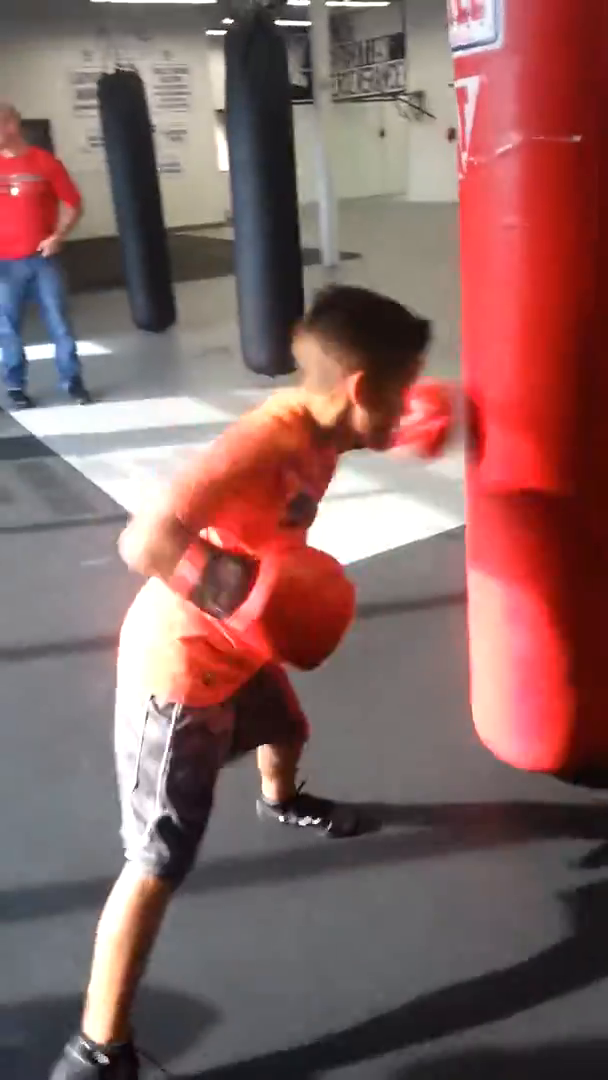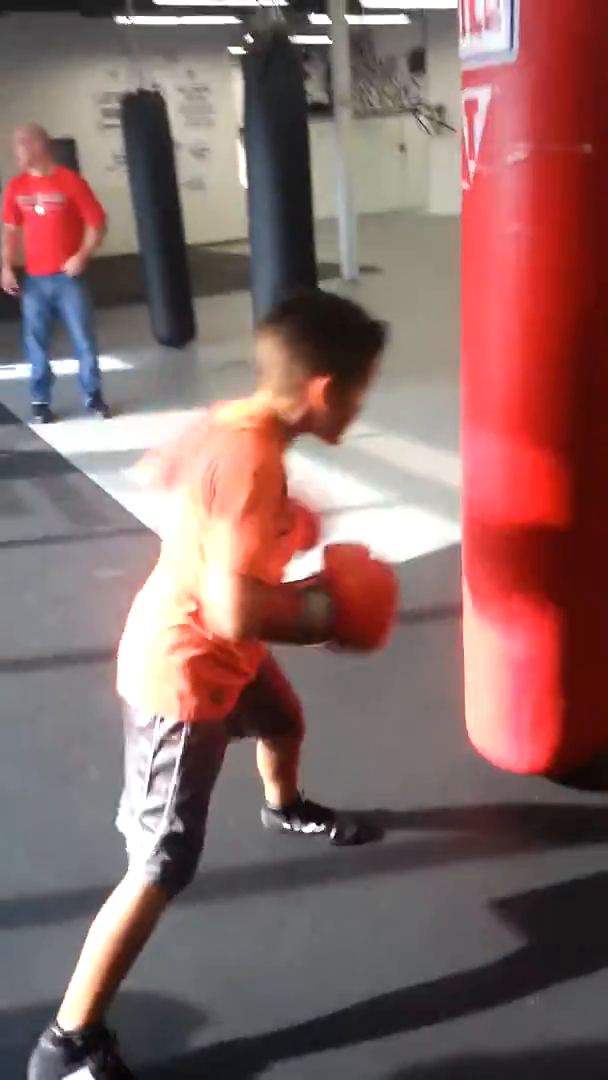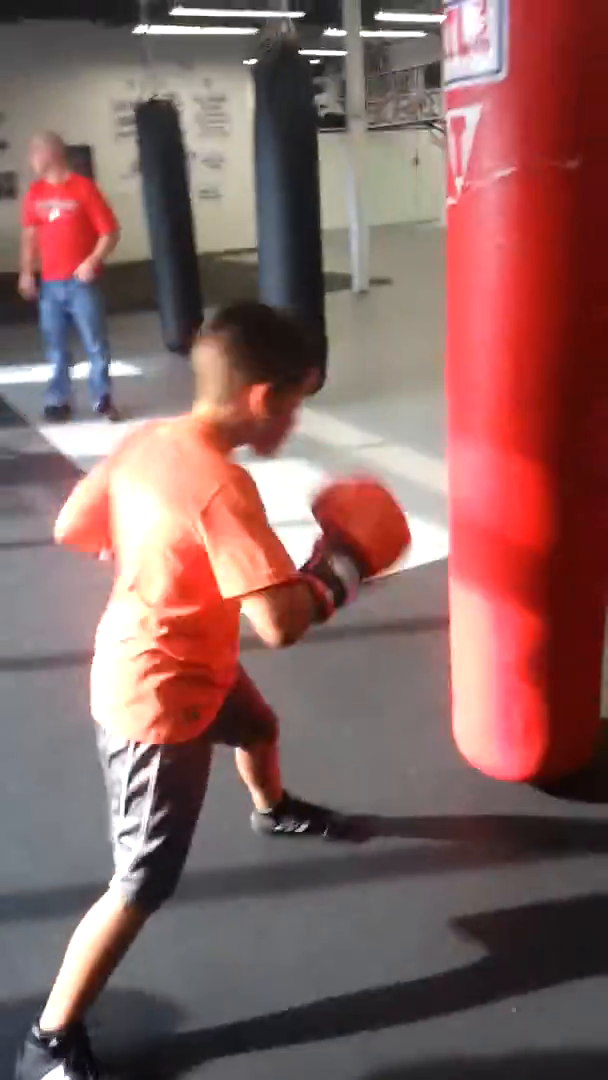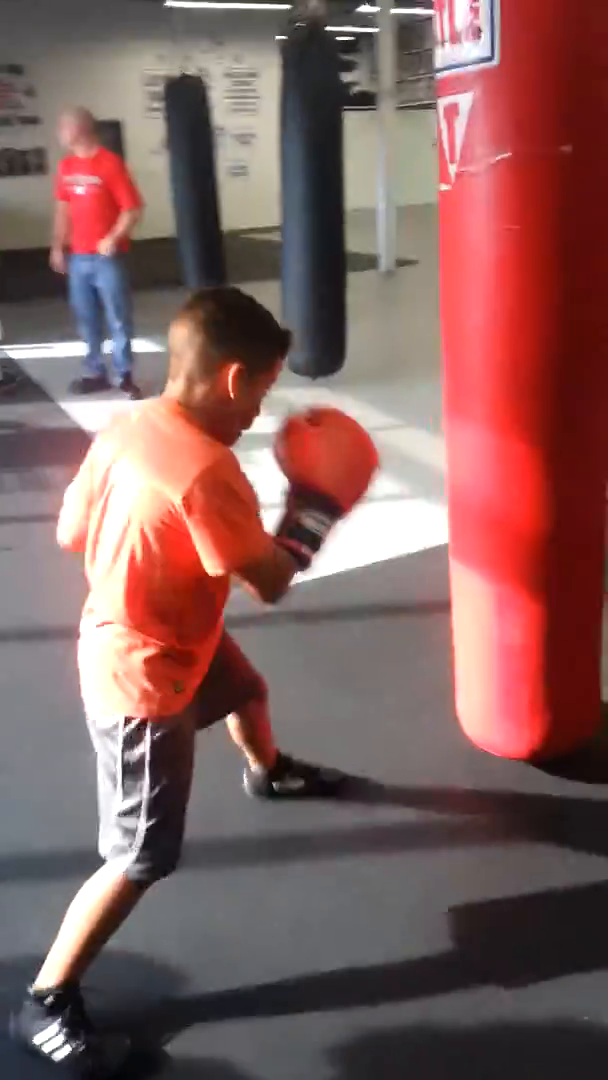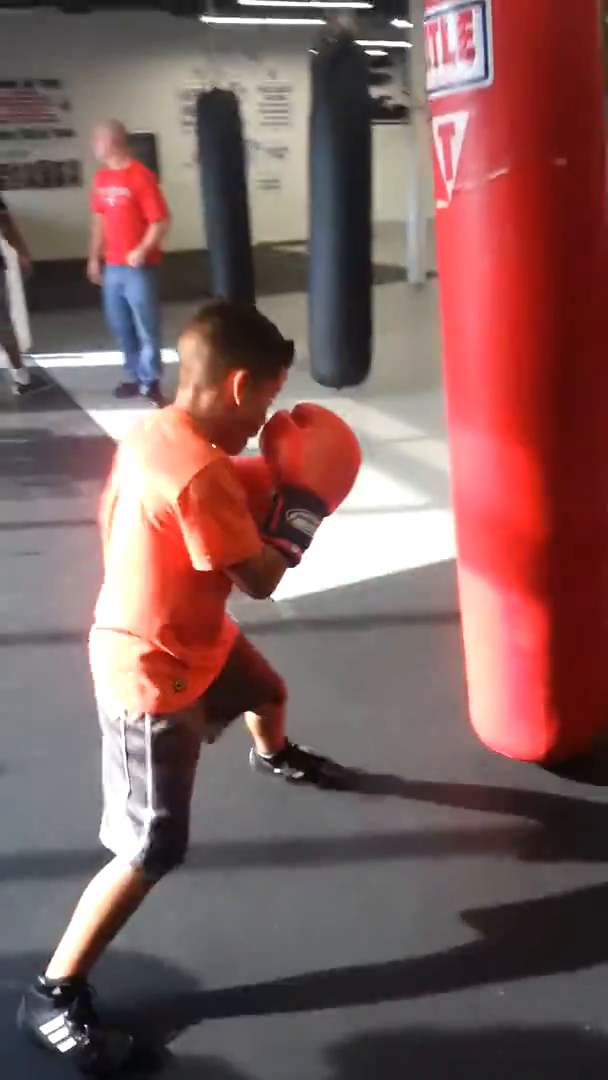
dt=0.1s
person 1, frame 1
left shoulder: (305, 431)
right shoulder: (256, 450)
right elbow: (146, 544)
right wrist: (235, 592)
left hip: (233, 649)
right hip: (178, 665)
left knee: (287, 729)
right knee: (161, 857)
left ankle: (284, 800)
person 1, frame 2
left shoulder: (230, 424)
right shoulder: (247, 466)
left elbow: (162, 474)
right elbow: (239, 613)
right wrist: (320, 609)
left hip: (221, 652)
right hip: (177, 672)
left knee: (285, 721)
right knee: (161, 868)
left ankle: (284, 806)
person 1, frame 3
left shoulder: (142, 445)
right shoulder: (222, 487)
left elbow: (72, 530)
right elbow: (282, 622)
right wrist: (340, 565)
left hip: (194, 664)
right hip: (157, 694)
left knee: (259, 729)
right knee: (145, 879)
left ankle: (275, 810)
person 1, frame 4
left shoulder: (124, 429)
right shoulder: (204, 466)
left elbow: (75, 535)
right elbow: (267, 584)
left hip: (178, 639)
right hip: (142, 672)
left knee: (249, 693)
right knee: (144, 855)
left ankle: (268, 772)
right ankle: (45, 1002)
person 1, frame 5
left shoulder: (154, 436)
right shoulder: (197, 470)
right elbow: (260, 579)
left wrist: (250, 496)
right wrist: (301, 502)
left hip: (195, 642)
right hip: (150, 674)
left knee: (268, 694)
right knee: (148, 849)
left ankle: (273, 757)
right ankle: (54, 996)
person 2, frame 1
left shoulder: (45, 162)
left elbow: (73, 203)
left wrist: (57, 236)
left hip: (45, 259)
left knee: (59, 323)
left ankle: (72, 381)
person 2, frame 2
left shoulder: (71, 181)
left elbow: (98, 223)
left wrist: (81, 256)
left hip: (68, 276)
right hip: (35, 279)
left knee: (83, 339)
right knee: (36, 341)
left ankle: (93, 395)
right ankle: (40, 400)
person 2, frame 3
left shoulder: (85, 188)
right shoulder: (35, 192)
left elbow: (110, 232)
right elbow: (31, 235)
left wrist: (91, 263)
right wrist: (26, 272)
left hip: (82, 282)
right hip: (51, 283)
left knee: (94, 342)
right knee: (55, 344)
left ankle: (101, 399)
right ankle: (59, 399)
person 2, frame 4
left shoulder: (110, 164)
right shoulder: (66, 166)
left elbow: (133, 208)
right elbow: (63, 208)
left wrist: (114, 239)
right wrist: (58, 246)
left hip: (107, 257)
right hip: (78, 256)
left knee: (118, 319)
right knee: (86, 318)
left ankle: (124, 375)
right ankle: (94, 372)
person 2, frame 5
left shoulder: (141, 177)
right shoulder: (101, 178)
left elbow: (161, 221)
left wrist: (142, 252)
right wrist: (94, 257)
left hip: (139, 267)
right hip: (112, 267)
left knee: (147, 327)
right knee: (119, 326)
left ankle: (150, 383)
right ankle: (134, 375)
